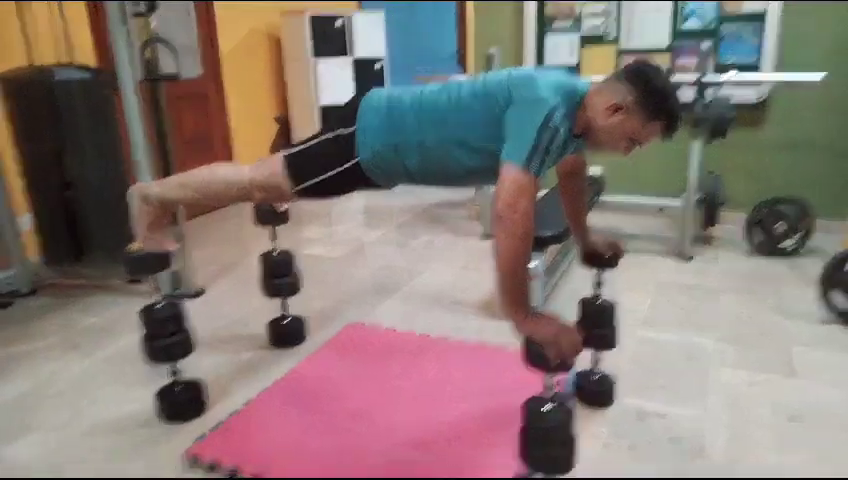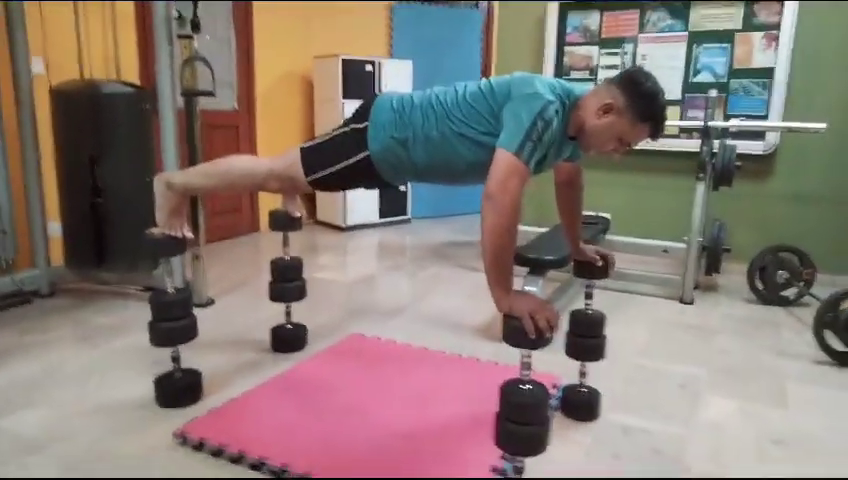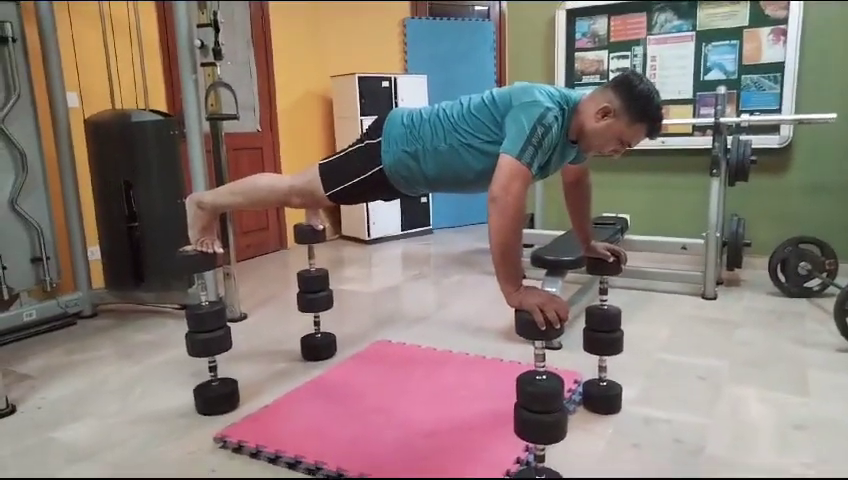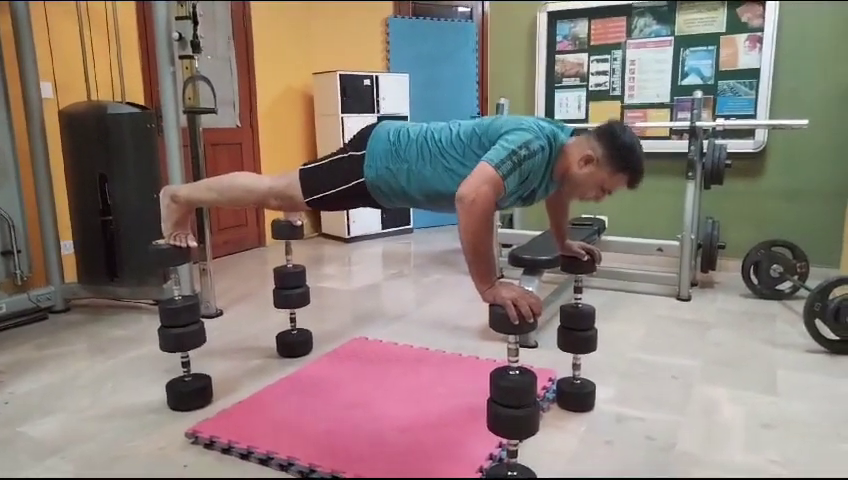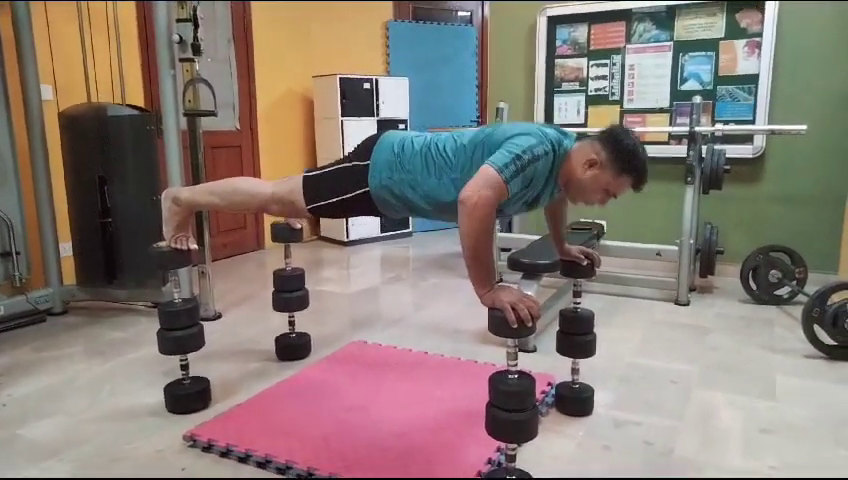
dt=1s
person 1, frame 1
left shoulder: (579, 102)
right shoulder: (547, 108)
left elbow: (571, 171)
right elbow: (511, 212)
left wrist: (583, 236)
right wrist: (522, 315)
left hip: (390, 134)
right hip: (375, 137)
right knee: (263, 182)
right ankle: (153, 194)
person 1, frame 2
left shoulder: (575, 116)
right shoulder: (542, 107)
left elbow: (568, 179)
right elbow: (500, 196)
left wrist: (576, 247)
right wrist: (504, 294)
left hip: (396, 146)
right hip: (385, 136)
right knee: (279, 171)
right ankle: (175, 183)
person 1, frame 3
left shoulder: (577, 122)
right shoulder: (543, 113)
left elbow: (575, 181)
right elbow: (503, 197)
left wrist: (588, 244)
right wrist: (514, 290)
left hip: (411, 159)
right hip: (398, 150)
right knee: (299, 189)
right ankle: (205, 203)
person 1, frame 4
left shoulder: (564, 148)
right shoulder: (534, 145)
left elbow: (553, 190)
right elbow: (472, 197)
left wrist: (563, 243)
right wrist: (489, 286)
left hip: (393, 164)
right hip: (379, 162)
right knee: (278, 190)
right ankle: (180, 196)
person 1, frame 5
left shoulder: (566, 155)
right shoulder: (538, 151)
left elbow: (551, 195)
right elbow: (474, 200)
left wrist: (562, 247)
right wrist: (488, 290)
left hip: (400, 169)
right hip: (383, 172)
right knee: (279, 197)
right ankle: (181, 199)
